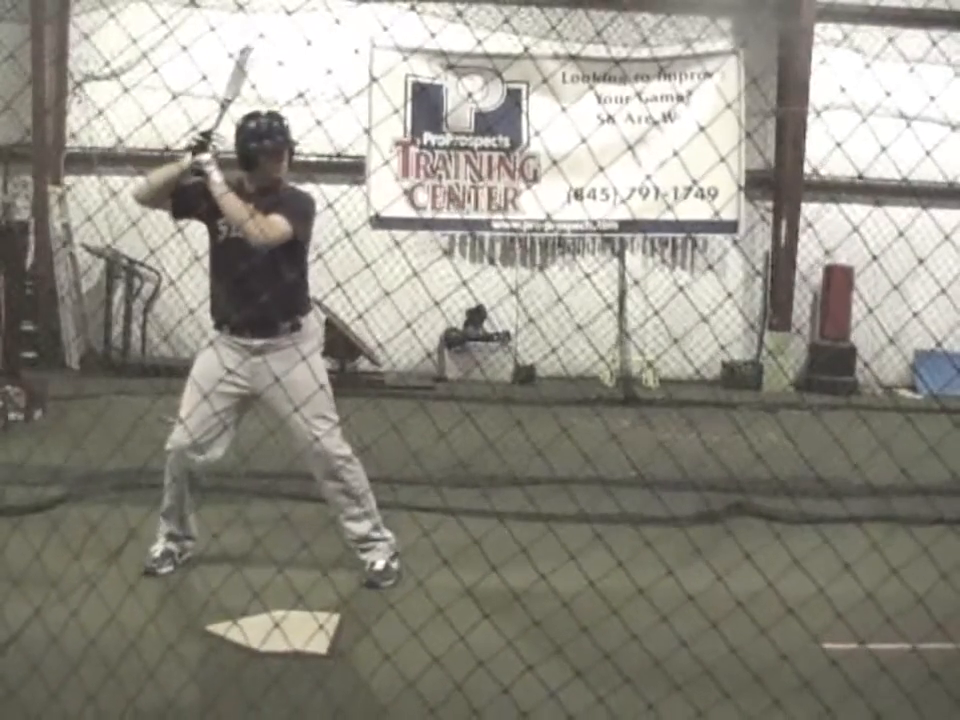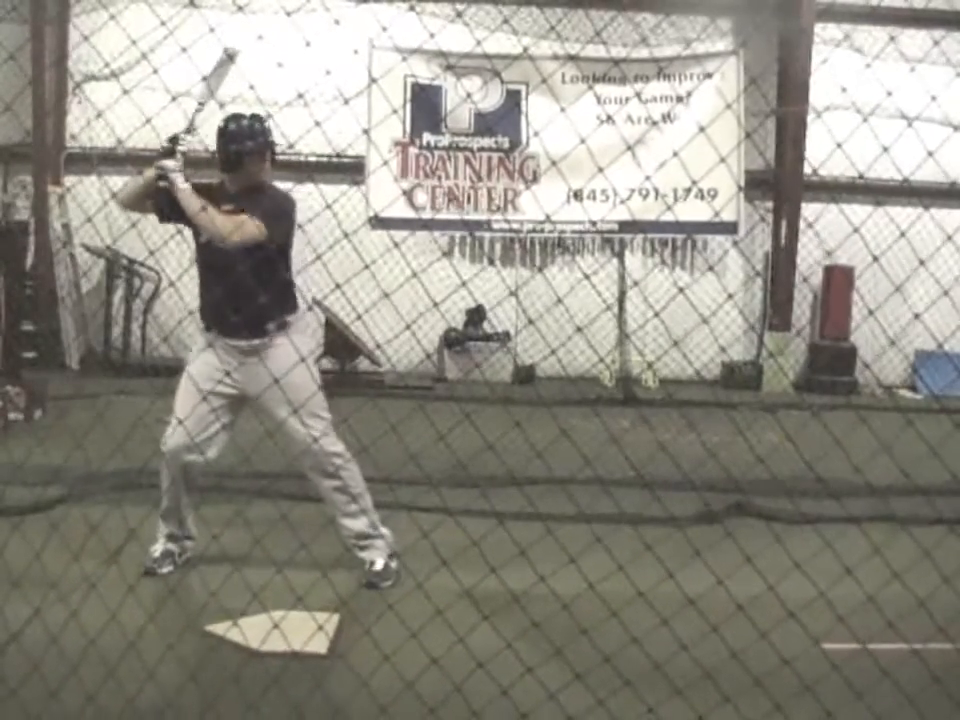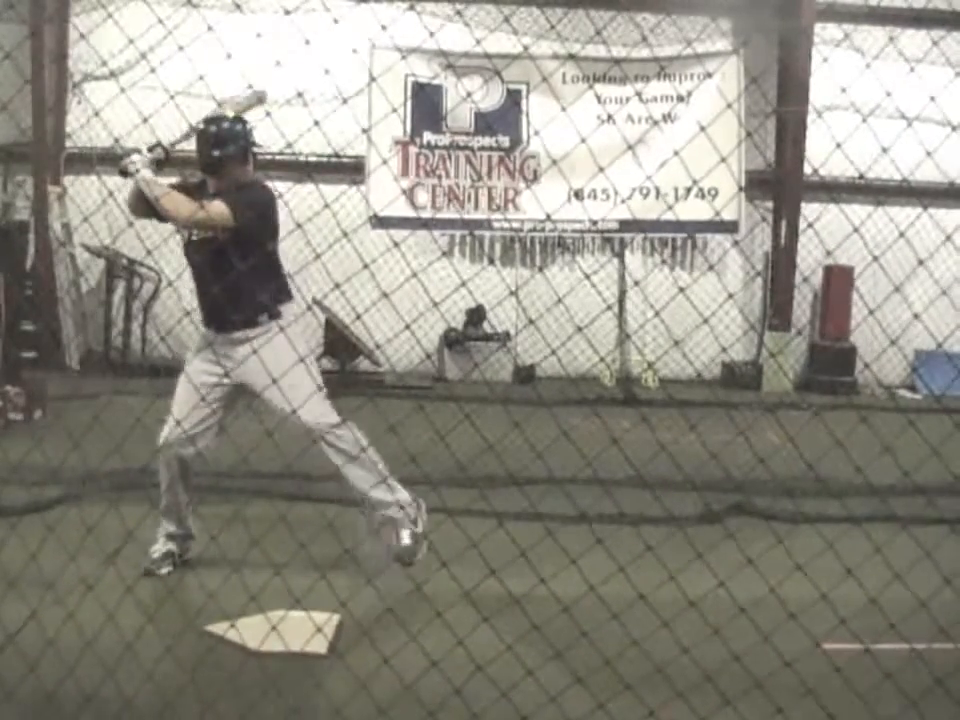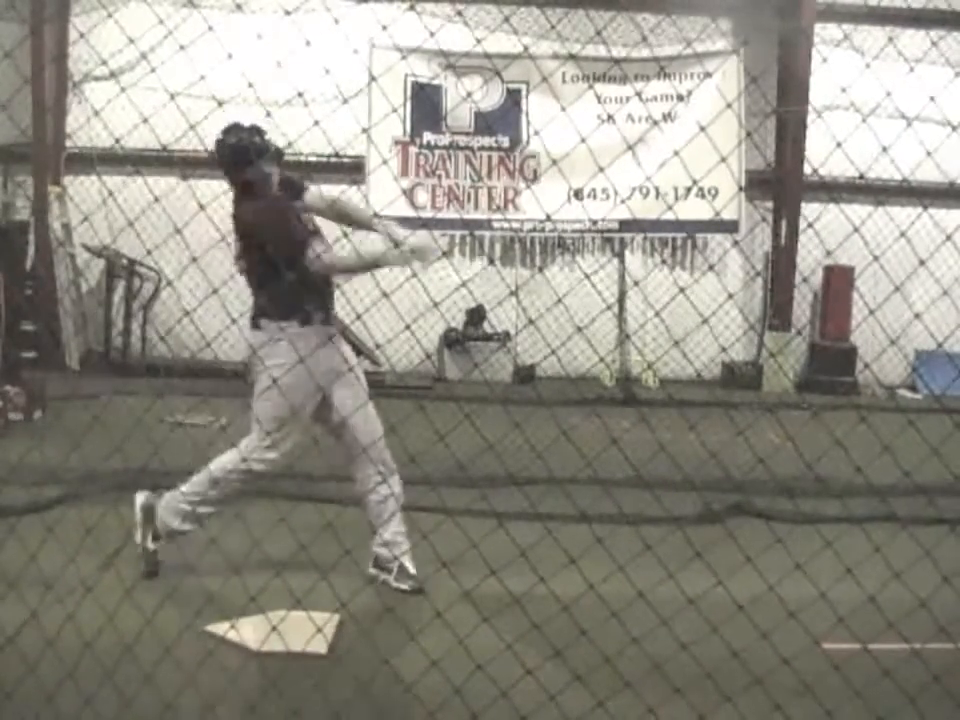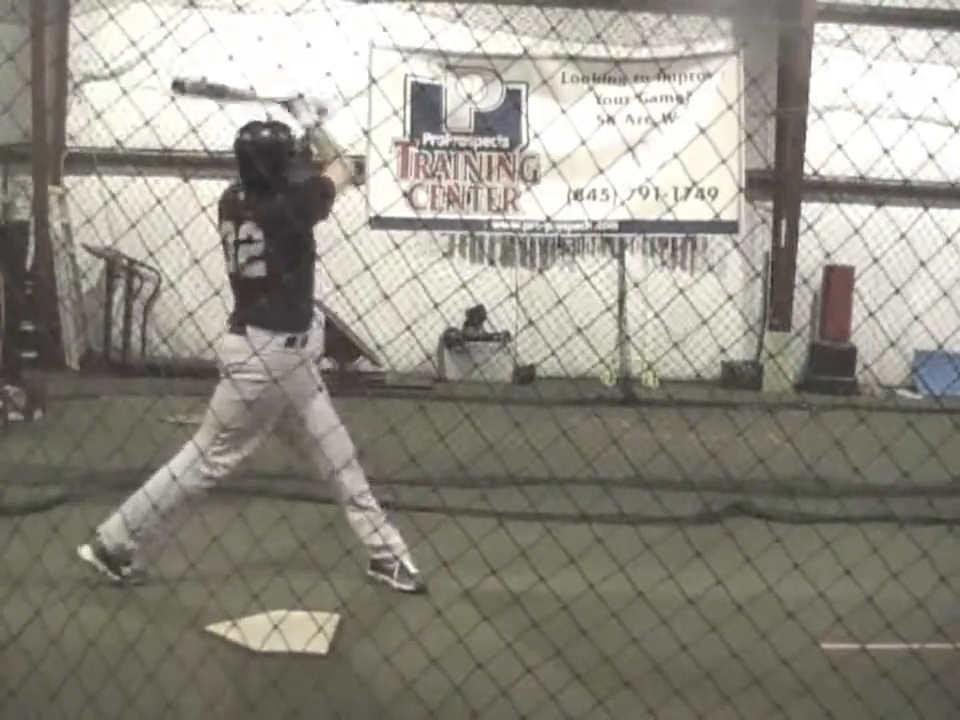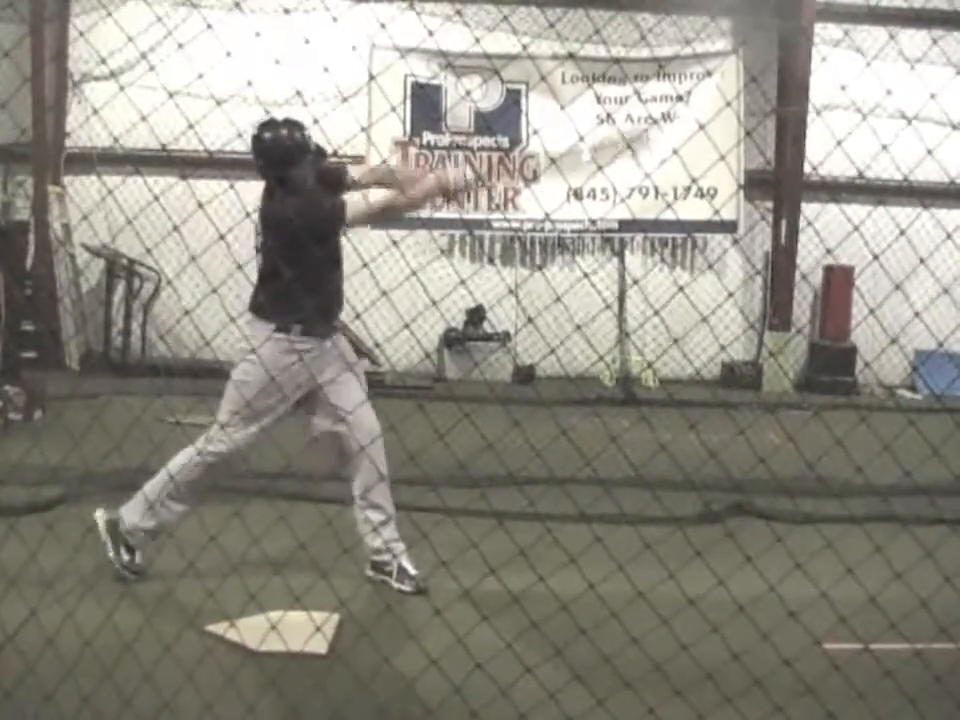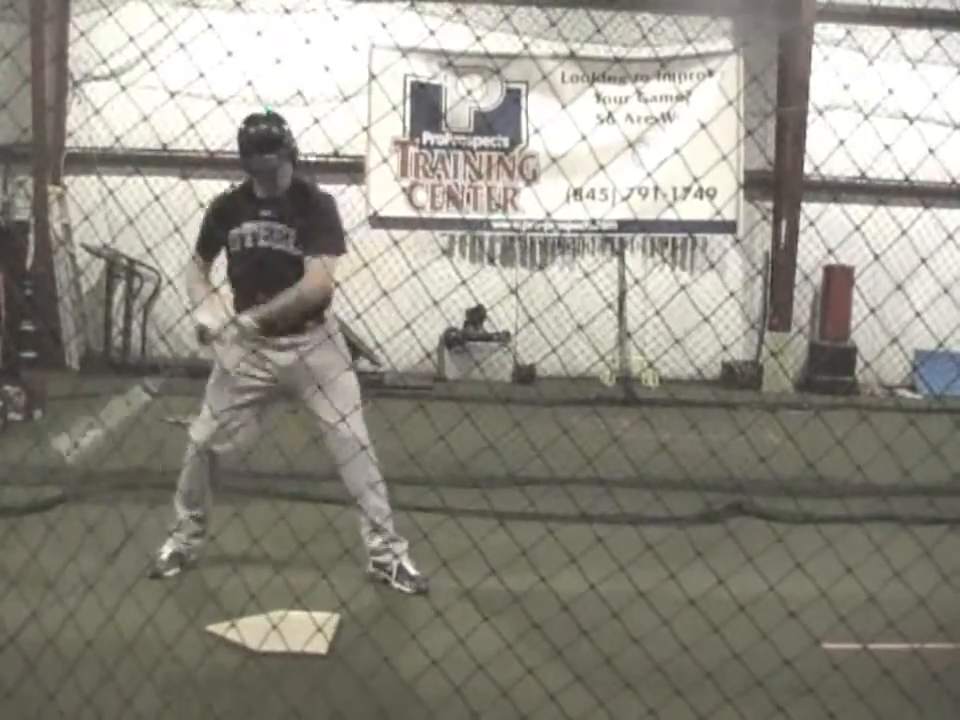
dt=0.4s
person 1, frame 1
left shoulder: (298, 203)
right shoulder: (213, 195)
left elbow: (260, 234)
right elbow: (143, 195)
left wrist: (215, 180)
right wrist: (189, 164)
left hip: (289, 345)
right hip: (228, 346)
left knee: (330, 449)
right knee: (182, 446)
left ankle: (377, 544)
right ankle: (174, 537)
person 1, frame 2
left shoulder: (277, 203)
right shoulder: (203, 196)
left elbow: (227, 235)
right elbow: (128, 201)
left wrist: (179, 184)
right wrist: (159, 173)
left hip: (277, 343)
right hip: (217, 346)
left knee: (321, 445)
right knee: (177, 448)
left ankle: (375, 544)
right ankle: (174, 538)
person 1, frame 3
left shoulder: (256, 196)
right shoulder: (191, 192)
left elbow: (189, 216)
right elbow: (136, 208)
left wrist: (145, 175)
right wrist: (143, 175)
left hip: (270, 334)
right hip: (215, 340)
left knee: (324, 423)
right knee: (173, 442)
left ankle: (401, 513)
right ankle: (174, 537)
person 1, frame 4
left shoulder: (277, 189)
right shoulder: (257, 214)
left elbow: (330, 205)
right elbow: (324, 263)
left wrist: (385, 229)
right wrist: (386, 254)
left hip: (319, 336)
right hip: (288, 344)
left knee: (369, 441)
right knee: (258, 452)
left ankle: (390, 553)
right ankle: (164, 514)
person 1, frame 5
left shoulder: (233, 200)
right shoulder: (288, 206)
right elbow: (341, 168)
left wrist: (306, 132)
right wrist: (316, 128)
left hip: (289, 352)
right hip: (263, 356)
left knee: (335, 450)
right knee: (207, 459)
left ankle: (385, 552)
right ankle: (114, 545)
person 1, frame 6
left shoulder: (316, 177)
right shoulder: (286, 208)
left elbow: (378, 176)
right elbow: (372, 210)
left wrist: (425, 180)
right wrist: (439, 186)
left hip: (325, 340)
right hip: (278, 344)
left knee: (366, 439)
right knee: (217, 444)
left ankle: (384, 553)
right ankle: (126, 526)
person 1, frame 7
left shoulder: (316, 205)
right shoulder: (227, 206)
left elbow: (320, 283)
right elbow: (198, 265)
left wrist: (254, 317)
right wrist: (205, 310)
left hip: (314, 342)
right hip: (247, 345)
left knee: (352, 442)
right knee: (204, 440)
left ankle: (389, 553)
right ankle: (186, 537)
